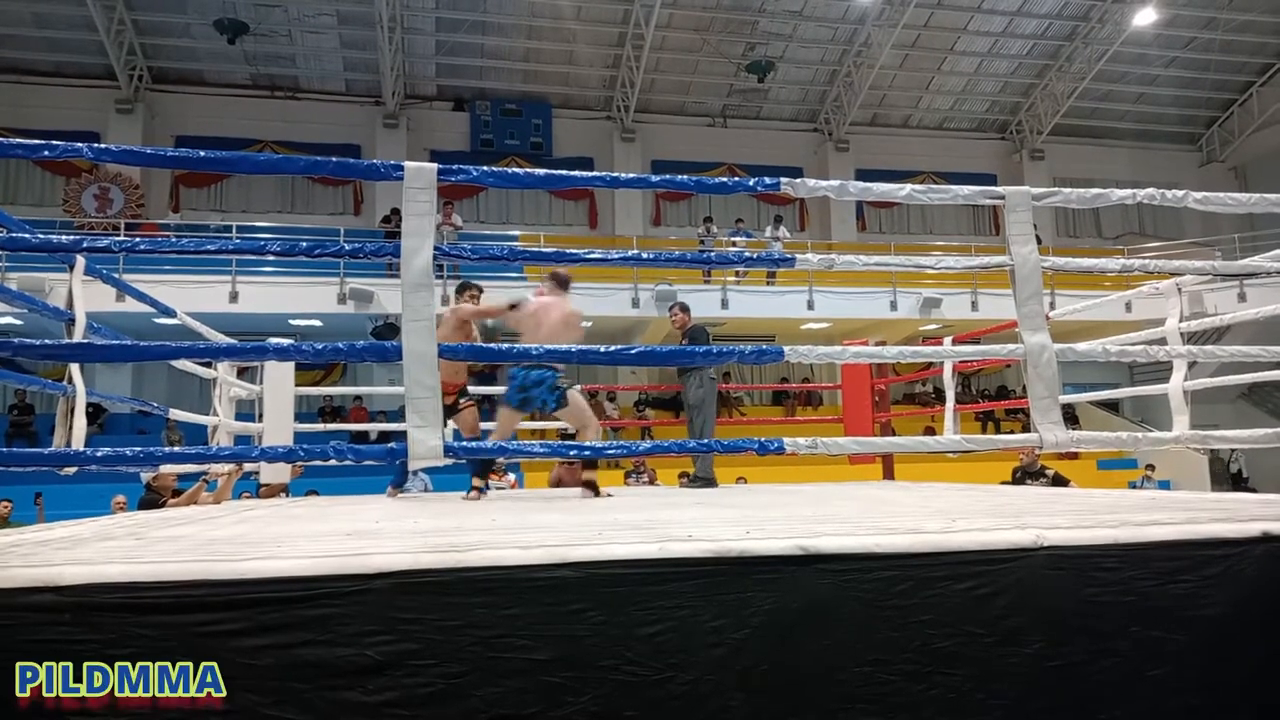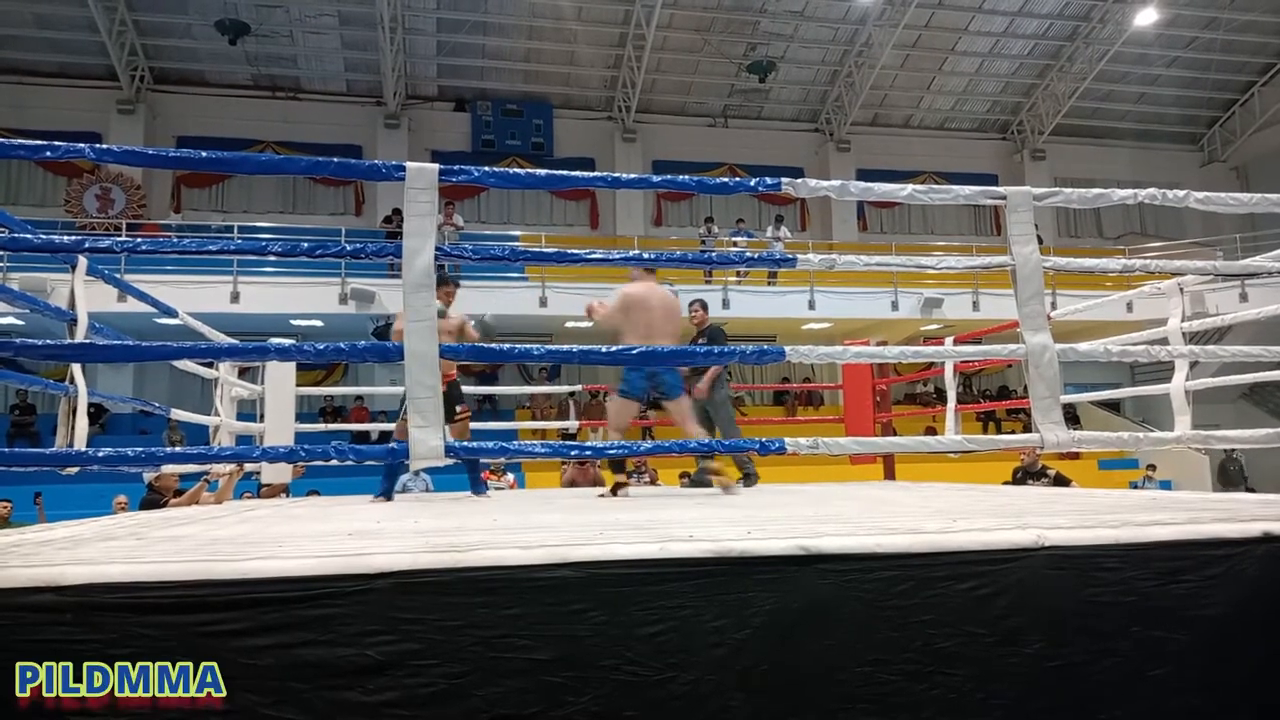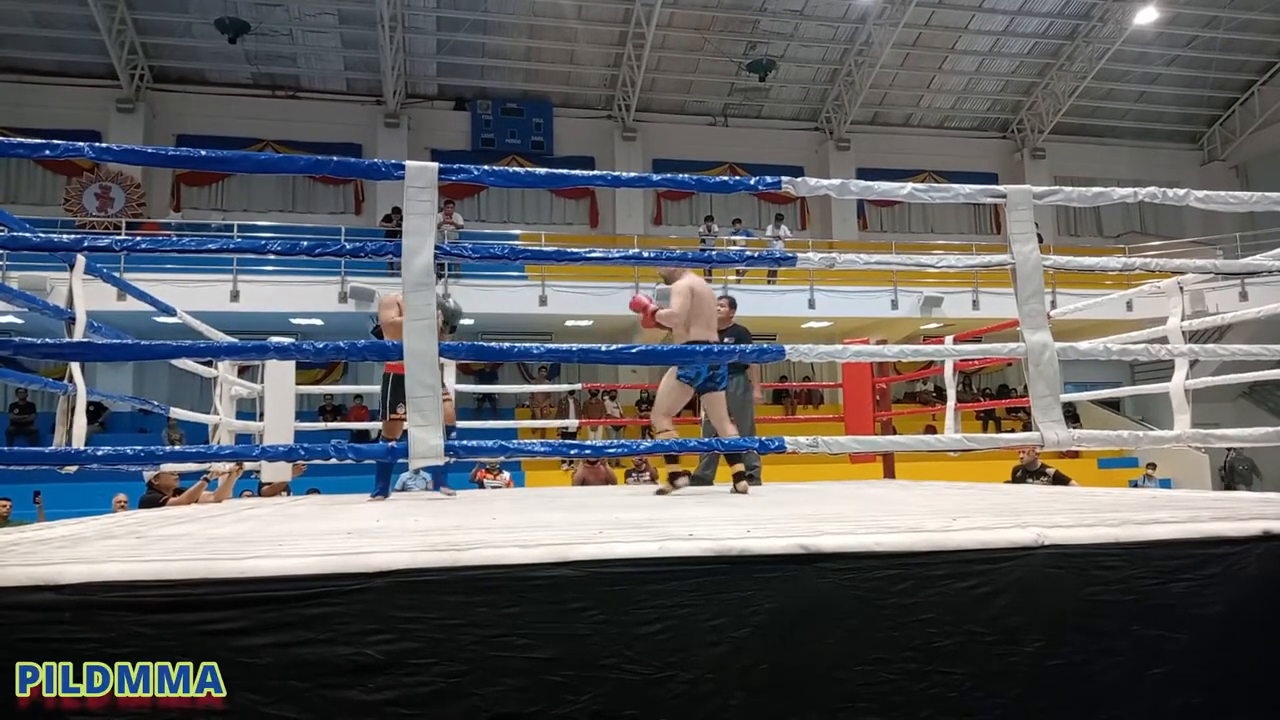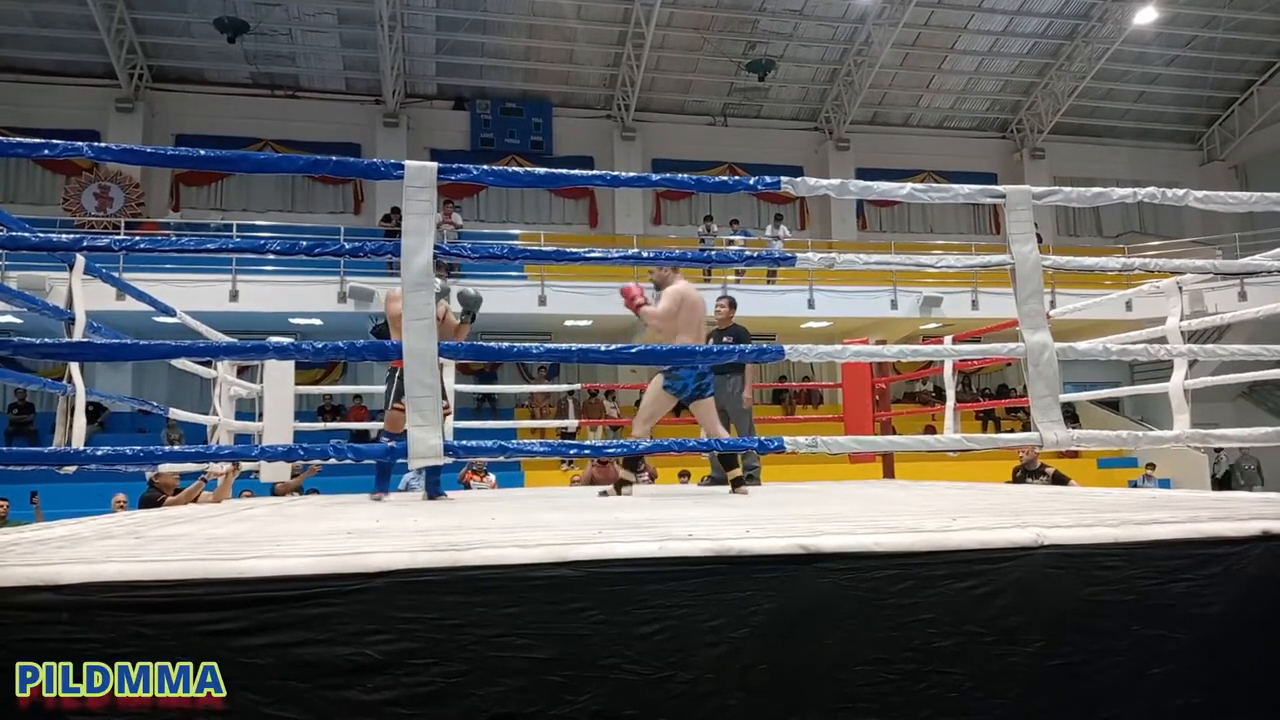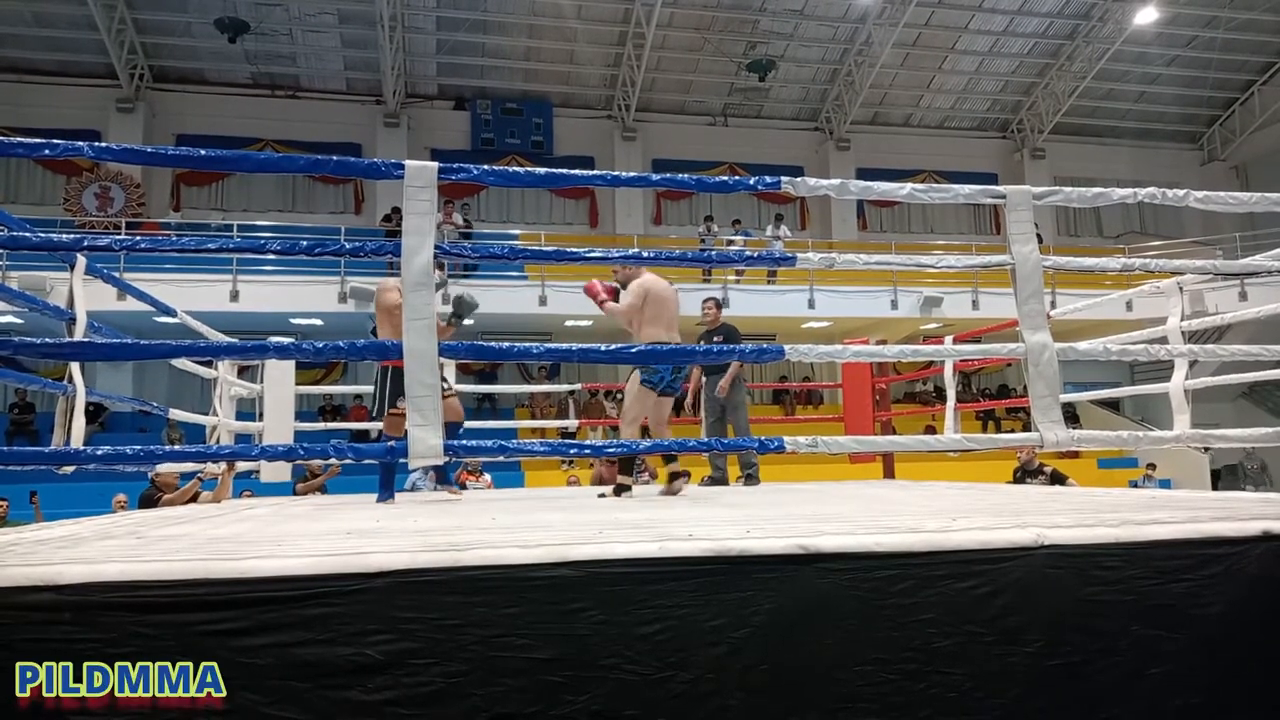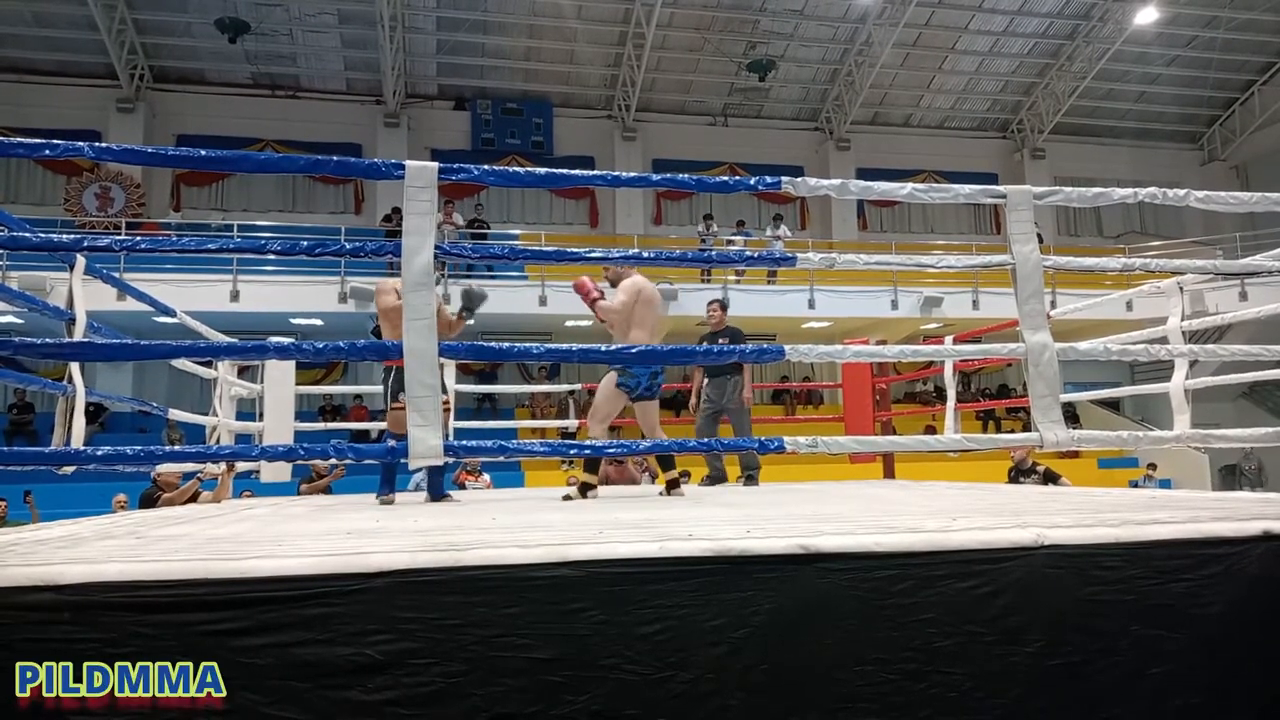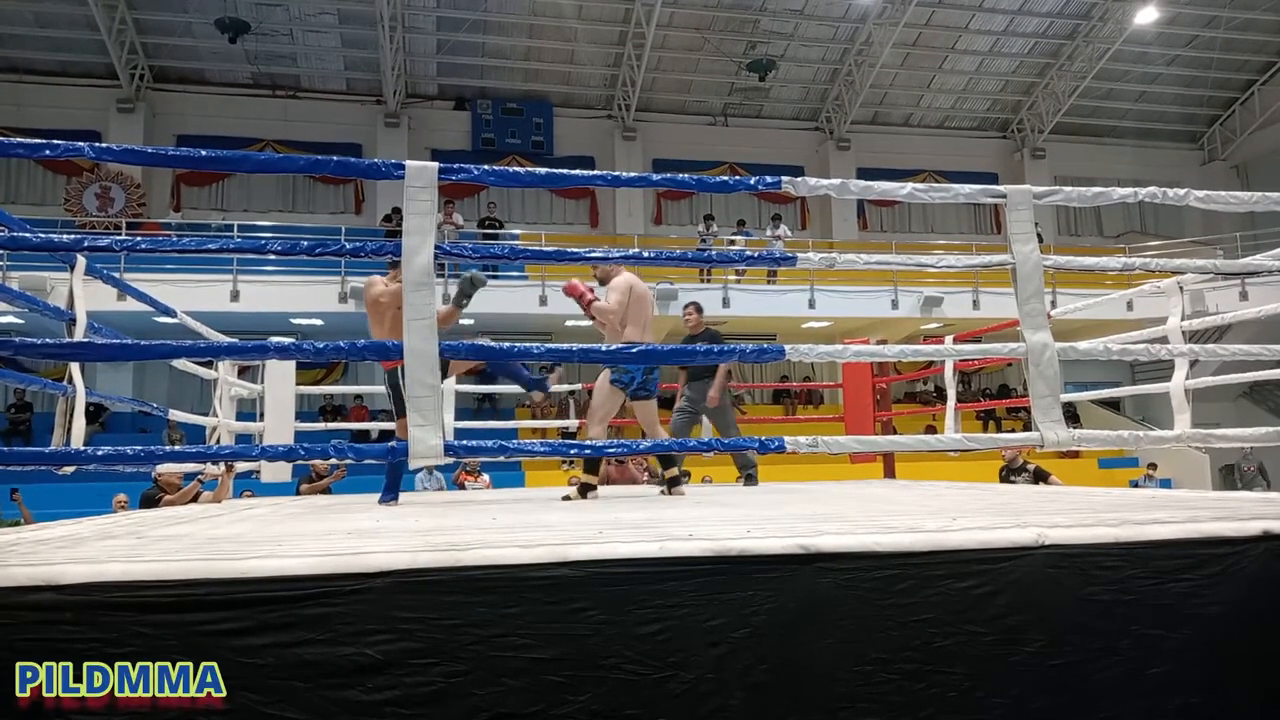
dt=0.4s
person 1, frame 1
left shoulder: (536, 304)
right shoulder: (575, 315)
left elbow: (515, 322)
left hip: (521, 376)
right hip: (549, 379)
left knee: (500, 436)
right knee: (590, 427)
left ankle: (476, 487)
right ankle: (589, 484)
person 1, frame 2
left shoulder: (629, 293)
right shoulder: (671, 299)
left elbow: (606, 320)
left wrist: (594, 309)
left hip: (638, 367)
right hip: (666, 366)
left knee: (615, 427)
right knee: (690, 426)
left ankle: (619, 484)
right ankle: (715, 473)
person 1, frame 3
left shoulder: (681, 285)
right shoulder: (703, 286)
left elbow: (675, 316)
left wrist: (650, 309)
right wrist: (658, 318)
left knee: (660, 415)
right knee: (722, 421)
left ankle: (675, 475)
right ankle: (740, 478)
person 1, frame 4
left shoulder: (674, 291)
right shoulder: (692, 293)
left elbow: (657, 319)
left wrist: (637, 301)
right wrist: (642, 309)
left hip: (680, 365)
right hip: (699, 366)
left knee: (642, 422)
right knee: (713, 426)
left ankle: (624, 483)
right ankle: (738, 481)
person 1, frame 5
left shoulder: (640, 284)
right shoulder: (666, 286)
left elbow: (621, 314)
left wrist: (600, 297)
right wrist: (613, 301)
left knee: (629, 422)
right knee: (658, 424)
left ankle: (623, 486)
right ankle: (675, 477)
person 1, frame 6
left shoulder: (631, 284)
right shoulder: (650, 290)
left elbow: (614, 312)
left wrist: (591, 295)
right wrist: (598, 308)
left hip: (633, 362)
right hip: (652, 364)
left knee: (597, 420)
right knee: (652, 428)
left ankle: (588, 486)
right ankle: (673, 483)
person 1, frame 7
left shoulder: (621, 282)
right shoulder: (639, 286)
left elbow: (611, 314)
left wrist: (585, 297)
right wrist: (590, 308)
left knee: (596, 420)
right knee: (652, 425)
left ankle: (588, 486)
right ankle: (674, 482)
person 2, frame 1
left shoulder: (472, 326)
right shoulder: (456, 313)
right elbow: (484, 312)
left hip: (459, 388)
left knee: (472, 429)
left ankle: (478, 484)
right ankle: (397, 483)
person 2, frame 2
left shoulder: (458, 319)
left elbow: (474, 343)
right elbow: (396, 337)
left wrist: (483, 336)
left hip: (449, 383)
left knee: (463, 435)
right knee: (402, 435)
left ankle: (478, 486)
right ankle: (385, 491)
person 2, frame 3
left shoulder: (433, 308)
right shoulder: (392, 301)
left elbow: (440, 342)
right elbow: (391, 327)
left wrist: (449, 326)
right hip: (397, 375)
left knee: (448, 418)
right knee: (391, 432)
left ankle: (440, 480)
right ankle: (381, 489)
person 2, frame 4
left shoulder: (441, 304)
right shoulder: (397, 295)
left elbow: (458, 336)
right elbow: (398, 319)
left wrist: (468, 315)
left hip: (431, 372)
right hip: (403, 370)
right knee: (393, 424)
left ankle: (433, 489)
right ankle: (381, 487)
person 2, frame 5
right shoulder: (389, 287)
left elbow: (438, 334)
right elbow: (395, 309)
left wrist: (456, 318)
right hip: (395, 368)
left knee: (455, 415)
right knee: (394, 429)
left ankle: (441, 471)
right ankle: (385, 492)
person 2, frame 6
left shoulder: (433, 297)
right shoulder: (388, 287)
left elbow: (450, 330)
right elbow: (389, 312)
left wrist: (466, 311)
left hip: (430, 368)
right hip: (399, 367)
right knee: (398, 424)
left ankle: (436, 490)
right ankle: (386, 488)
person 2, frame 7
right shoulder: (376, 283)
left elbow: (443, 322)
right elbow: (381, 299)
left wrist: (461, 298)
right hip: (398, 367)
right knee: (406, 430)
left ankle: (536, 385)
right ankle: (389, 493)
person 3, frame 1
left shoulder: (697, 331)
right shoulder: (685, 338)
left hip: (701, 380)
right hip: (689, 384)
left knee: (703, 429)
right knee: (694, 431)
left ankle: (705, 475)
right ankle: (700, 475)
person 3, frame 2
left shoulder: (715, 332)
right shoulder: (694, 339)
left wrist: (705, 381)
left hip: (715, 385)
right hip: (699, 388)
left knee: (728, 429)
left ankle: (749, 471)
person 3, frame 3
left shoulder: (740, 332)
left elbow: (752, 361)
left wrist: (756, 388)
left hip: (737, 383)
left knee: (746, 431)
right knee: (710, 431)
left ankle: (753, 473)
right ankle: (704, 475)
person 3, frame 4
left shoulder: (740, 332)
right shoulder: (711, 335)
left elbow: (749, 361)
left wrist: (748, 389)
left hip: (735, 383)
right hip: (715, 385)
left knee: (745, 431)
left ankle: (752, 473)
right ankle: (719, 475)
person 3, frame 5
left shoulder: (729, 331)
right shoulder: (702, 338)
left elbow: (738, 358)
right elbow: (698, 368)
left wrist: (726, 379)
right wrist: (690, 394)
left hip: (731, 384)
right hip: (710, 386)
left knee: (741, 429)
right knee: (713, 433)
left ankle: (751, 473)
right ankle: (718, 475)
person 3, frame 6
left shoulder: (734, 333)
right shoulder: (704, 340)
right elbow: (699, 369)
left wrist: (747, 388)
right wrist: (694, 395)
left hip: (733, 385)
right hip: (711, 388)
left knee: (742, 432)
right knee: (703, 431)
left ankle: (751, 473)
right ankle: (716, 473)
person 3, frame 7
left shoulder: (712, 336)
right shoulder: (685, 342)
left elbow: (724, 363)
left wrist: (715, 389)
right wrist: (678, 398)
left hip: (712, 388)
right hip: (691, 391)
left knee: (730, 432)
right knee: (676, 429)
left ankle: (750, 472)
